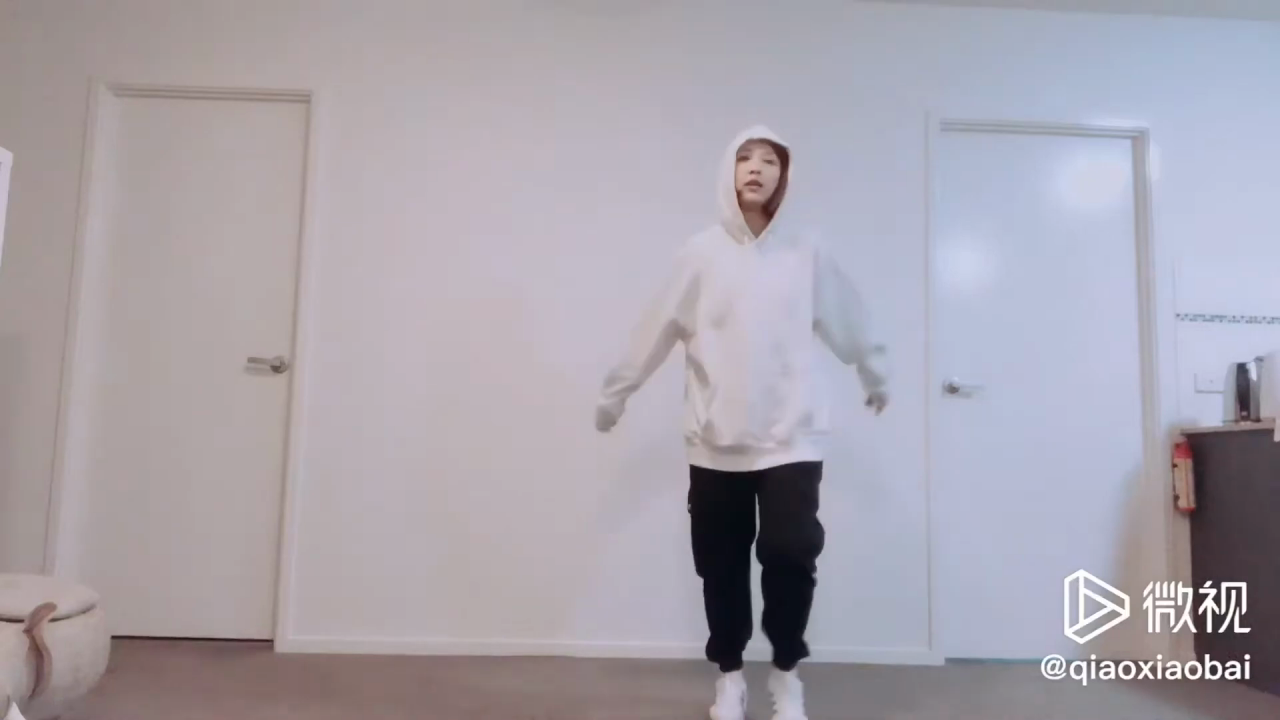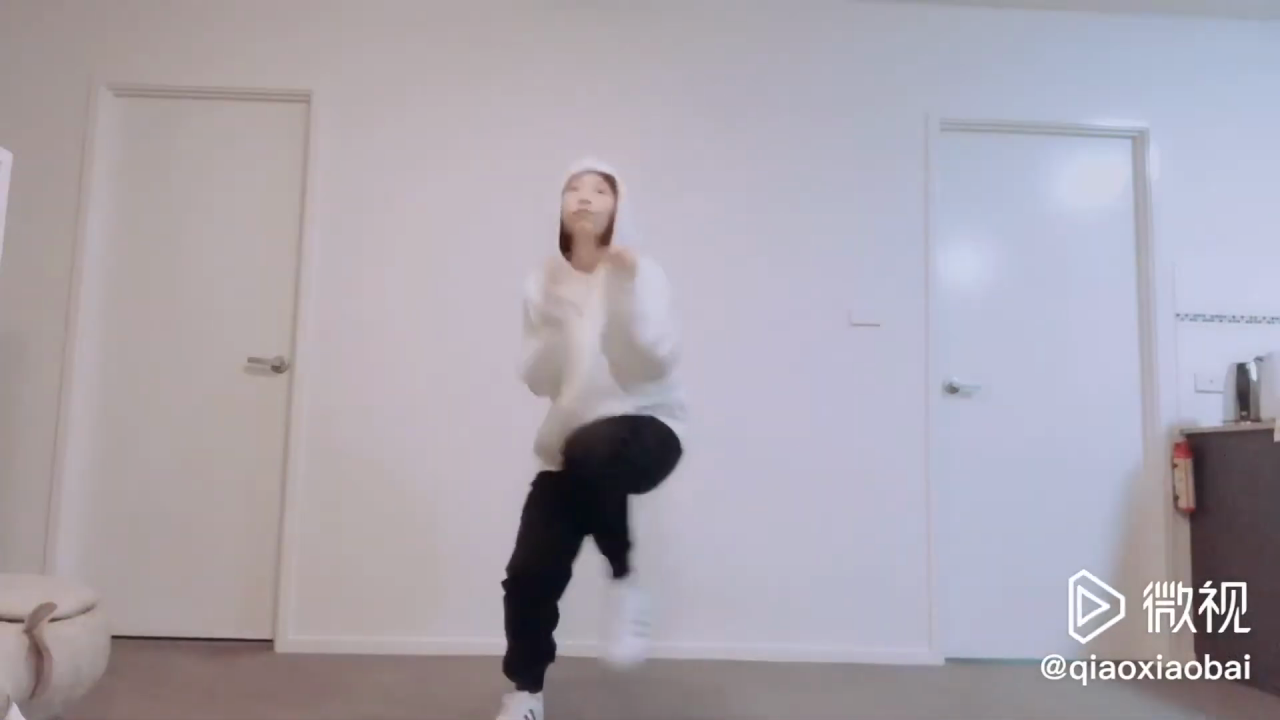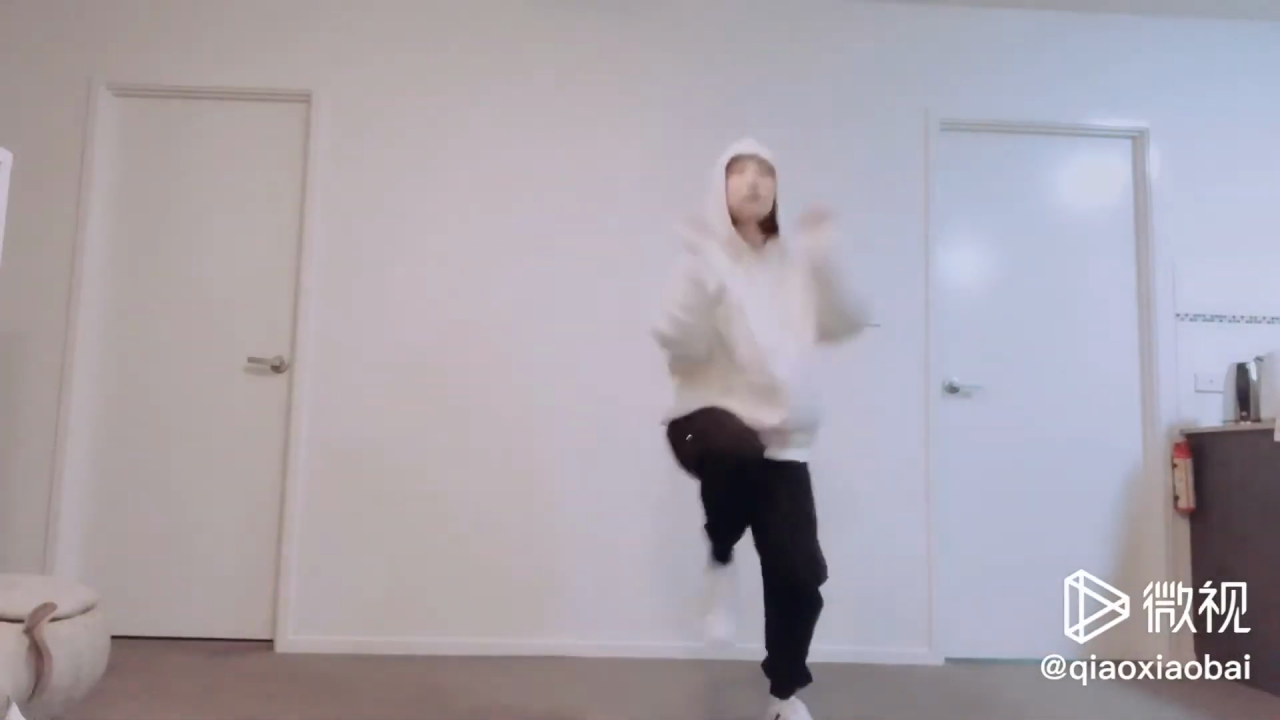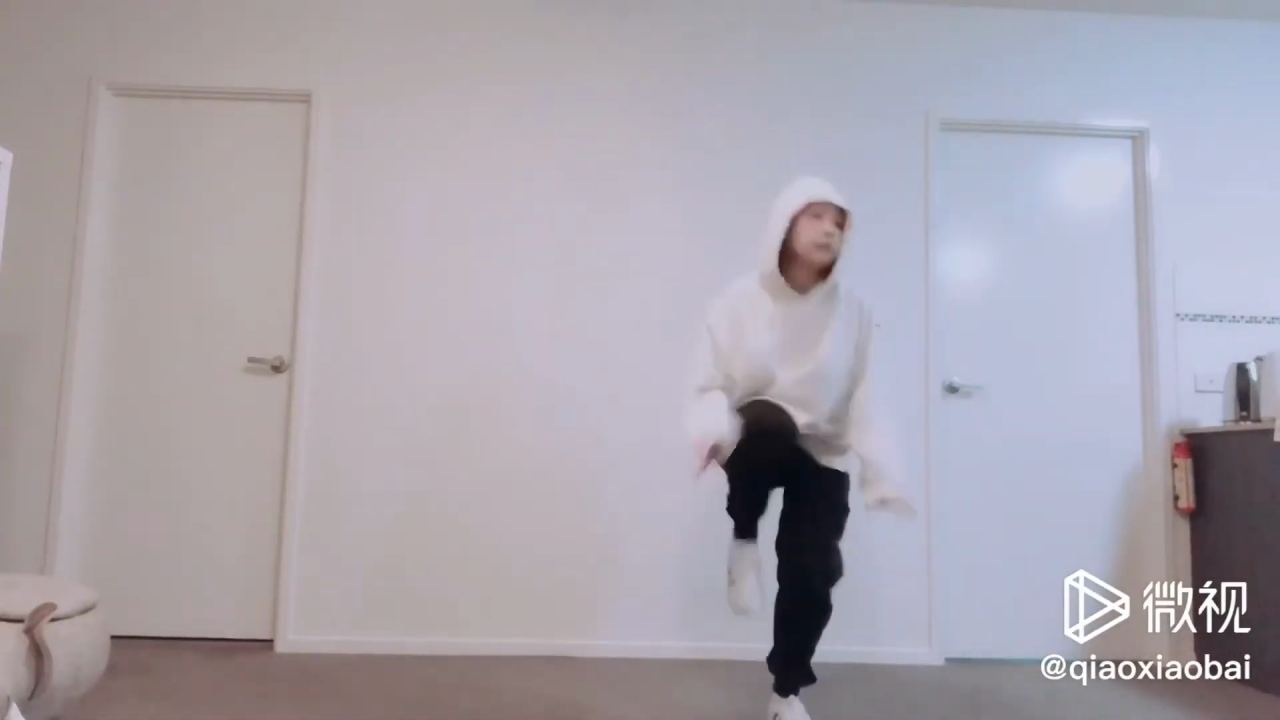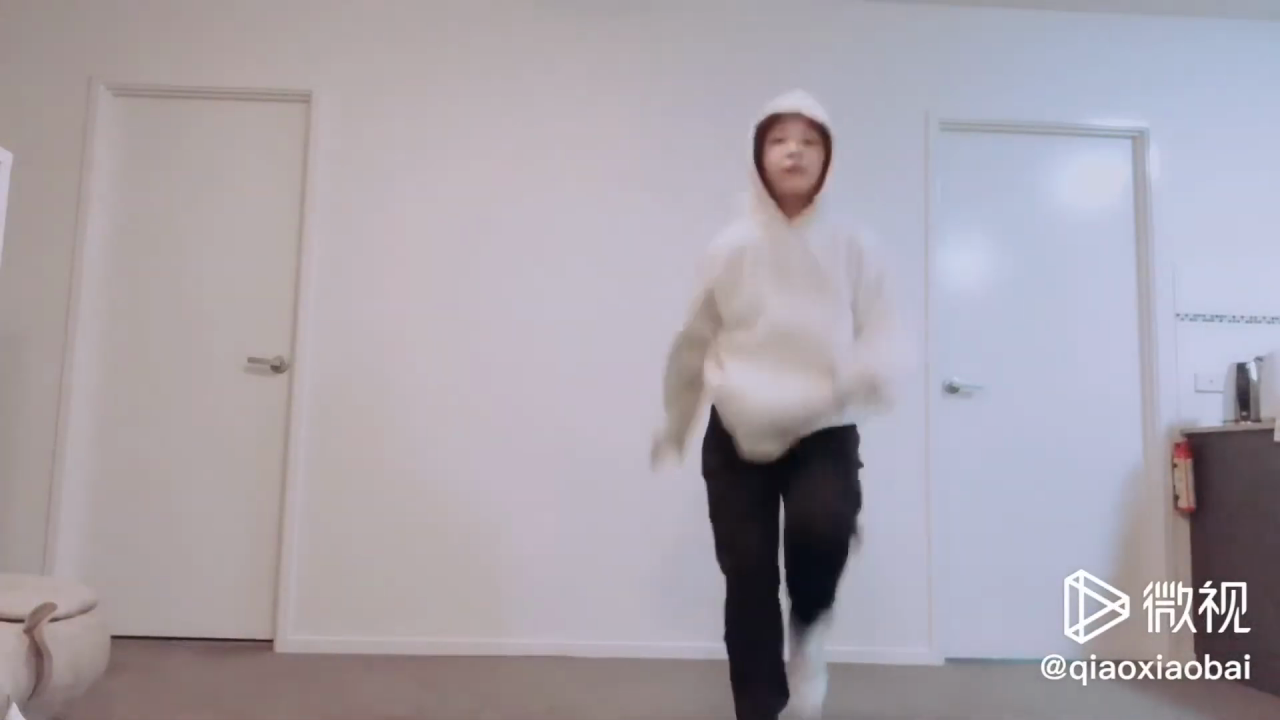
dt=1s
person 1, frame 1
left shoulder: (808, 256)
right shoulder: (702, 255)
left elbow: (850, 325)
right elbow: (656, 333)
left wrist: (876, 378)
right wrist: (614, 396)
left hip: (790, 441)
right hip: (717, 443)
left knee: (790, 554)
right knee: (721, 564)
left ankle: (784, 667)
right ankle: (730, 672)
person 1, frame 2
left shoulder: (642, 275)
right shoulder: (540, 287)
left elbow: (652, 361)
right elbow: (536, 376)
left wrist: (625, 286)
right wrist: (548, 333)
left hip: (643, 428)
right hip: (566, 452)
left knee: (592, 444)
right knee: (530, 578)
left ankle: (625, 580)
person 1, frame 3
left shoulder: (798, 261)
right shoulder: (701, 256)
left elbow: (845, 324)
right elbow: (677, 341)
left wrist: (822, 258)
right wrist: (703, 271)
left hip: (783, 442)
right hip: (709, 418)
left knee: (799, 576)
right knee: (730, 452)
right ankle: (720, 557)
person 1, frame 4
left shoulder: (852, 311)
right shoulder: (741, 300)
left elbow: (860, 405)
right elbow: (708, 384)
left wrist: (881, 476)
right wrist: (709, 429)
left hip: (821, 457)
right hip: (756, 434)
left knee: (810, 578)
right knee: (768, 421)
right ankle: (745, 540)
person 1, frame 5
left shoulder: (852, 249)
right shoulder: (732, 246)
left elbow: (883, 345)
right elbow: (693, 343)
left wrist: (860, 371)
right wrist: (674, 424)
left hip: (822, 433)
right hip: (739, 435)
left knee: (827, 529)
right knee: (750, 579)
left ankle: (807, 634)
